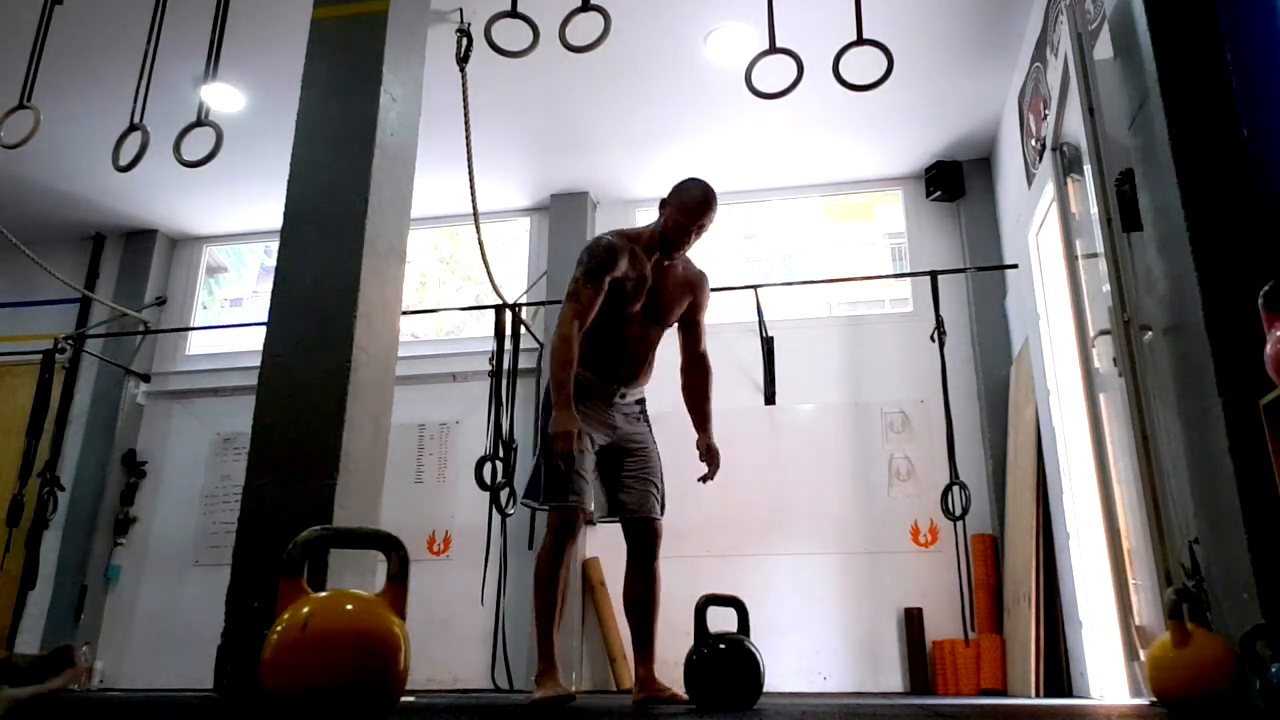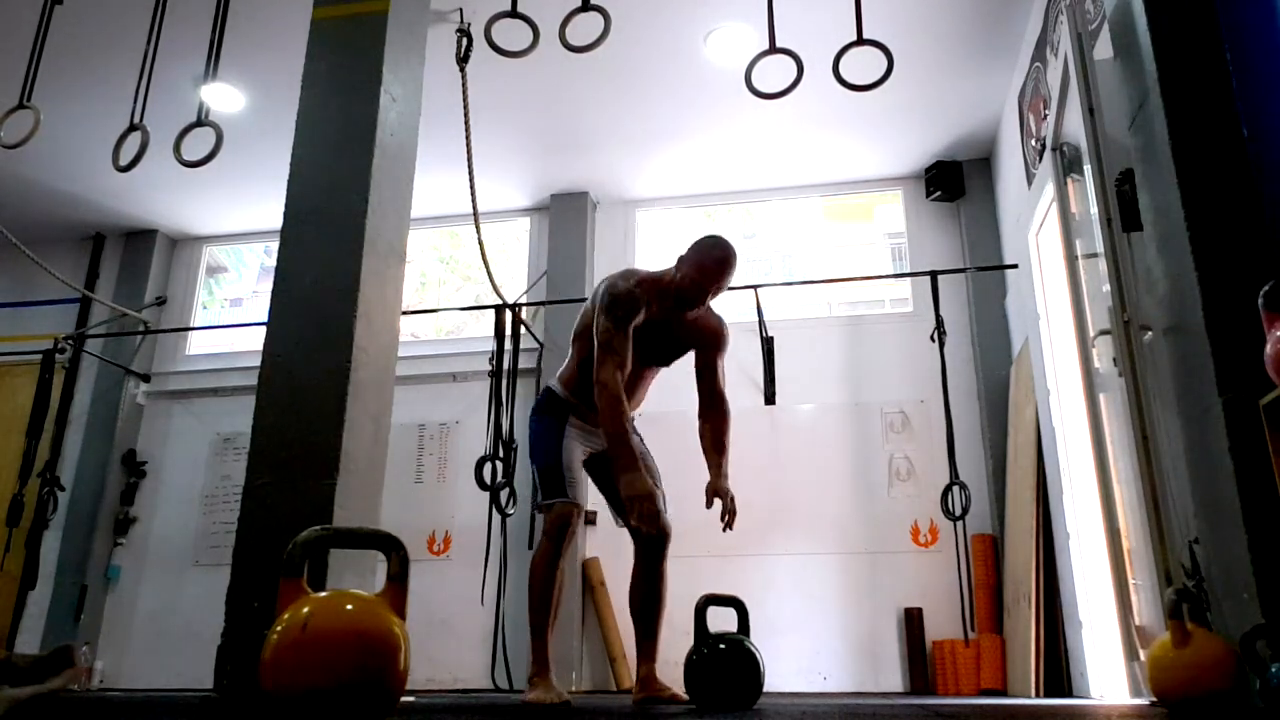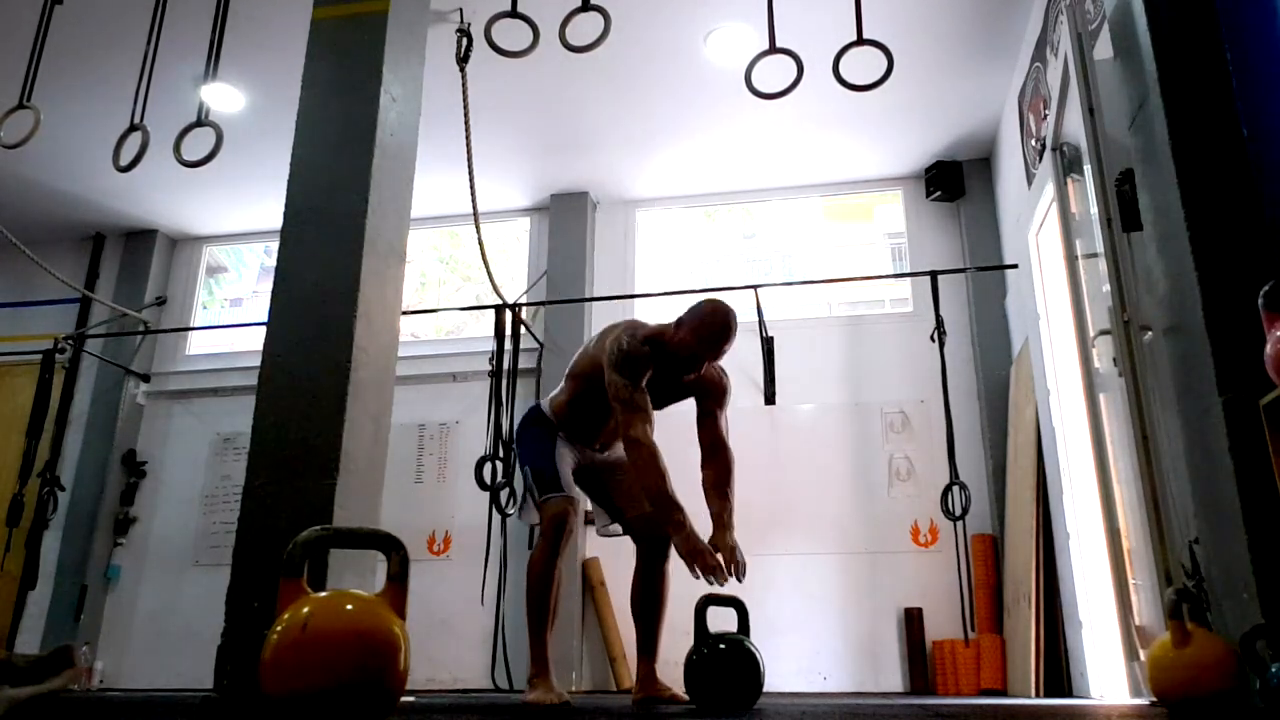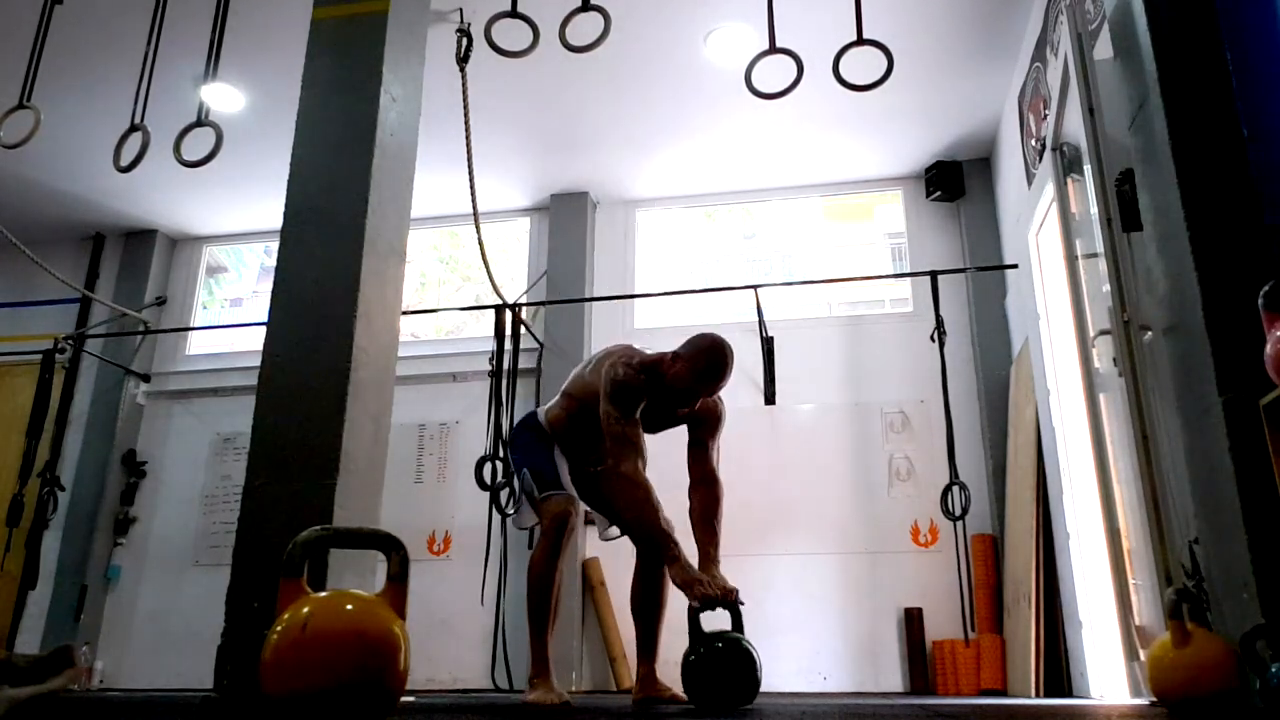
dt=0.2s
person 1, frame 1
left shoulder: (693, 282)
right shoulder: (610, 251)
left elbow: (696, 360)
right elbow: (569, 327)
left wrist: (705, 432)
right wrist: (562, 408)
left hip: (632, 408)
right hip: (581, 399)
left knee: (647, 535)
right knee: (565, 522)
left ankle: (645, 676)
right ankle: (547, 671)
person 1, frame 2
left shoulder: (710, 328)
right shoulder: (627, 293)
left elbow: (713, 403)
right elbow: (607, 382)
left wrist: (719, 475)
right wrist: (630, 471)
left hip: (619, 423)
right hip: (566, 409)
left knee: (656, 535)
right knee: (563, 516)
left ankle: (646, 676)
right ankle: (539, 673)
person 1, frame 3
left shoulder: (711, 381)
right shoulder: (631, 346)
left elbow: (716, 454)
right elbow: (639, 442)
left wrist: (724, 530)
right wrist: (681, 528)
left hip: (605, 447)
right hip: (550, 430)
left knee: (655, 536)
right knee: (561, 519)
left ankle: (647, 677)
right ankle: (539, 675)
person 1, frame 4
left shoulder: (707, 410)
right shoulder: (626, 374)
left elbow: (704, 484)
right elbow: (630, 474)
left wrist: (710, 564)
right wrist: (678, 562)
left hip: (601, 457)
right hip: (542, 439)
left knee: (654, 535)
right knee: (561, 516)
left ankle: (646, 677)
right ankle: (539, 676)
